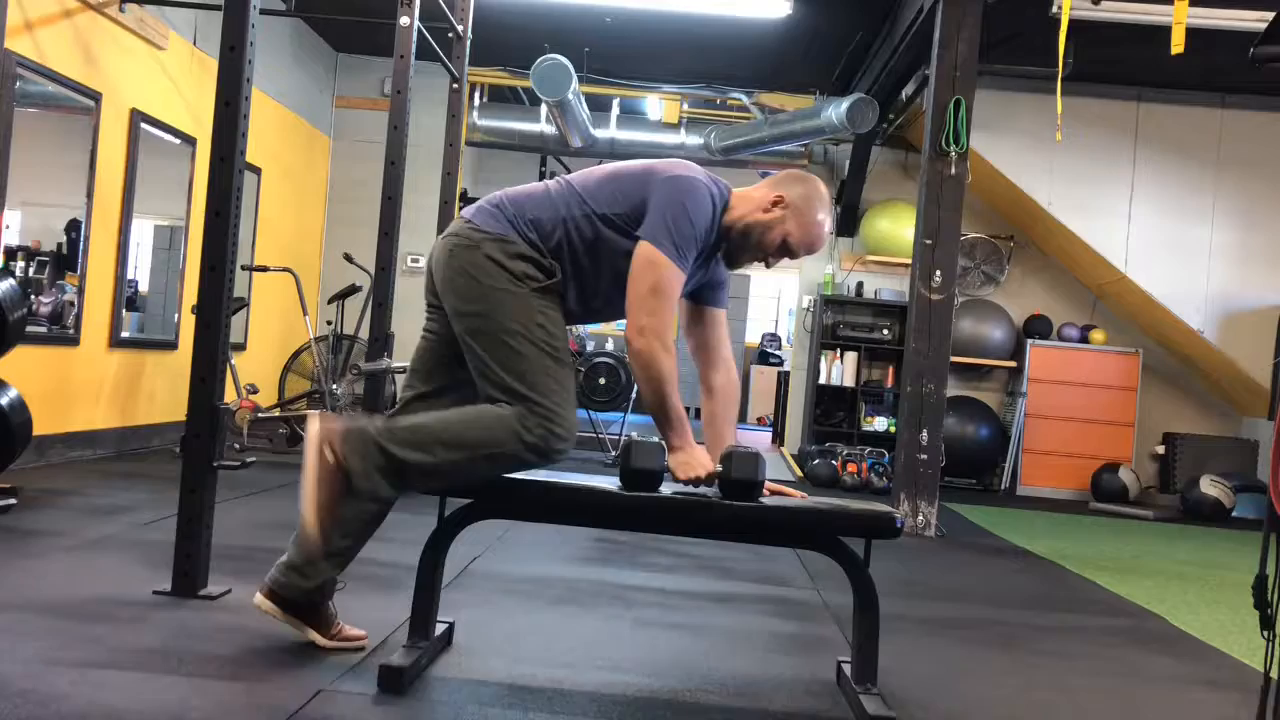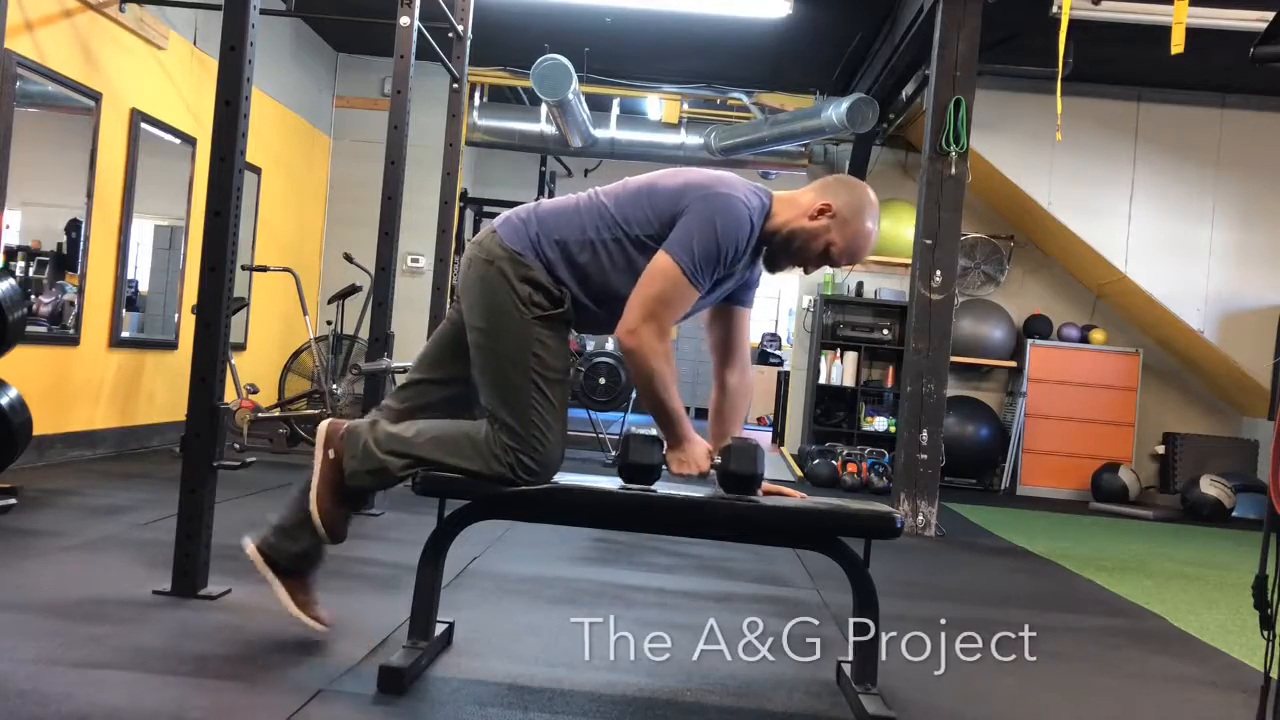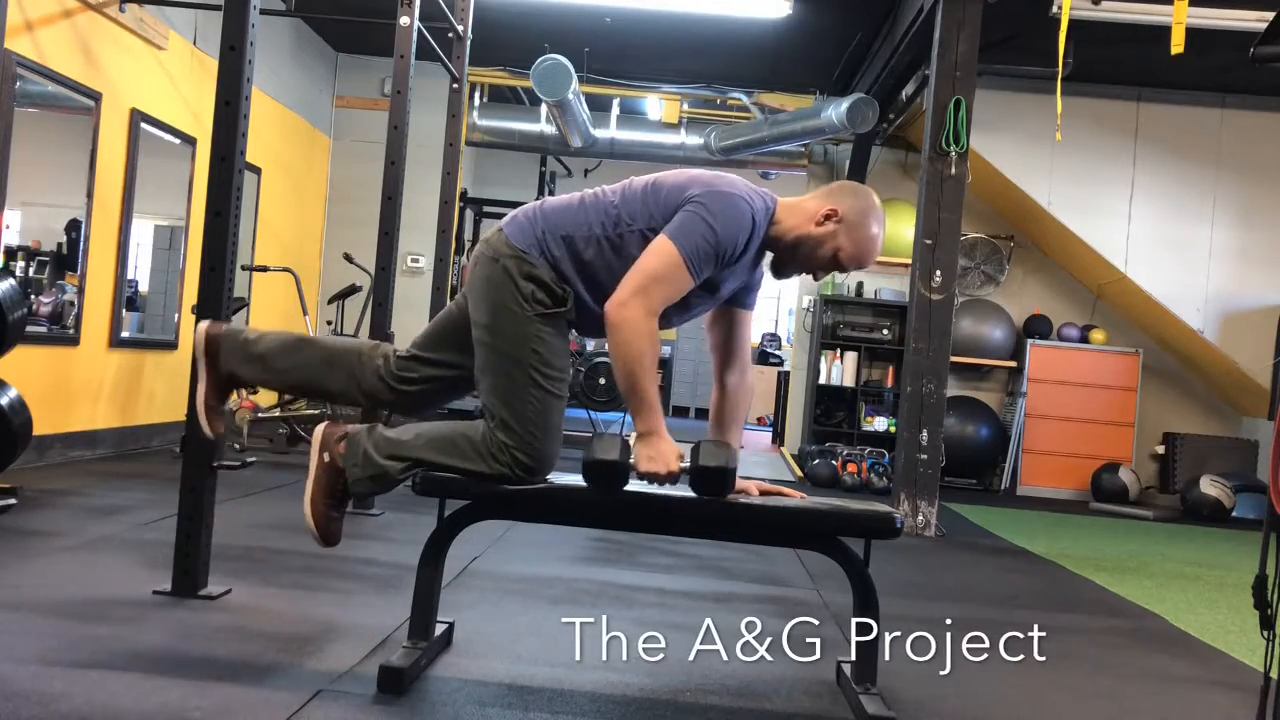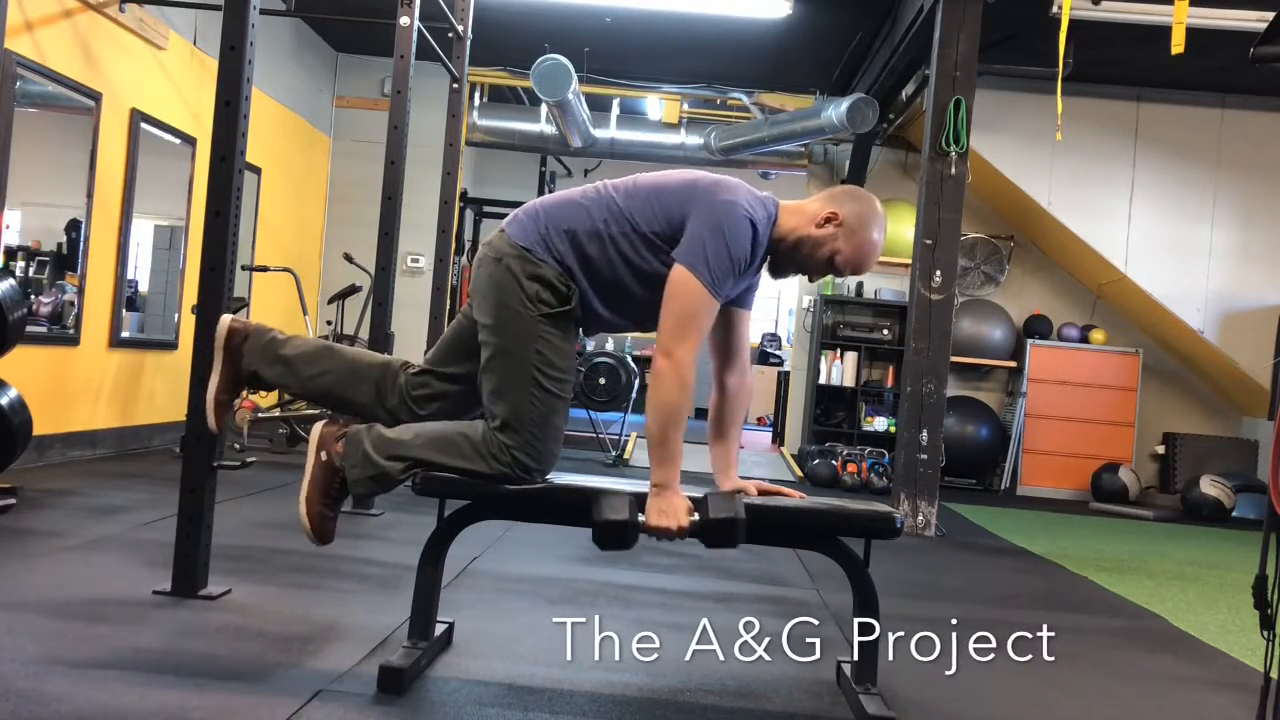
dt=0.7s
person 1, frame 1
left shoulder: (711, 248)
right shoulder: (692, 197)
left elbow: (717, 368)
right elbow: (646, 334)
left wrist: (720, 464)
right wrist: (681, 447)
left hip: (475, 261)
right hip: (494, 252)
left knee: (415, 432)
right knee: (543, 429)
left ankle: (296, 586)
right ankle: (351, 447)
person 1, frame 2
left shoulder: (749, 243)
right shoulder: (728, 213)
left elbow: (733, 367)
right elbow: (638, 332)
right wrist: (681, 440)
left hip: (505, 271)
right hip: (519, 272)
left knee: (414, 415)
right knee: (528, 456)
left ankle: (287, 548)
right ankle: (353, 447)
person 1, frame 3
left shoulder: (752, 250)
right shoulder: (731, 213)
left elbow: (734, 368)
right elbow: (627, 310)
right wrist: (652, 435)
left hip: (521, 275)
right hip: (527, 269)
left knee: (400, 380)
right knee: (523, 452)
left ankle: (232, 350)
right ankle: (350, 454)
person 1, frame 4
left shoulder: (751, 244)
right shoulder: (733, 221)
left elbow: (733, 369)
right elbow: (674, 355)
left wrist: (728, 473)
right wrist: (665, 488)
left hip: (529, 274)
right hip: (532, 267)
left knee: (416, 398)
right knee: (523, 452)
left ankle: (252, 350)
right ankle: (349, 453)
